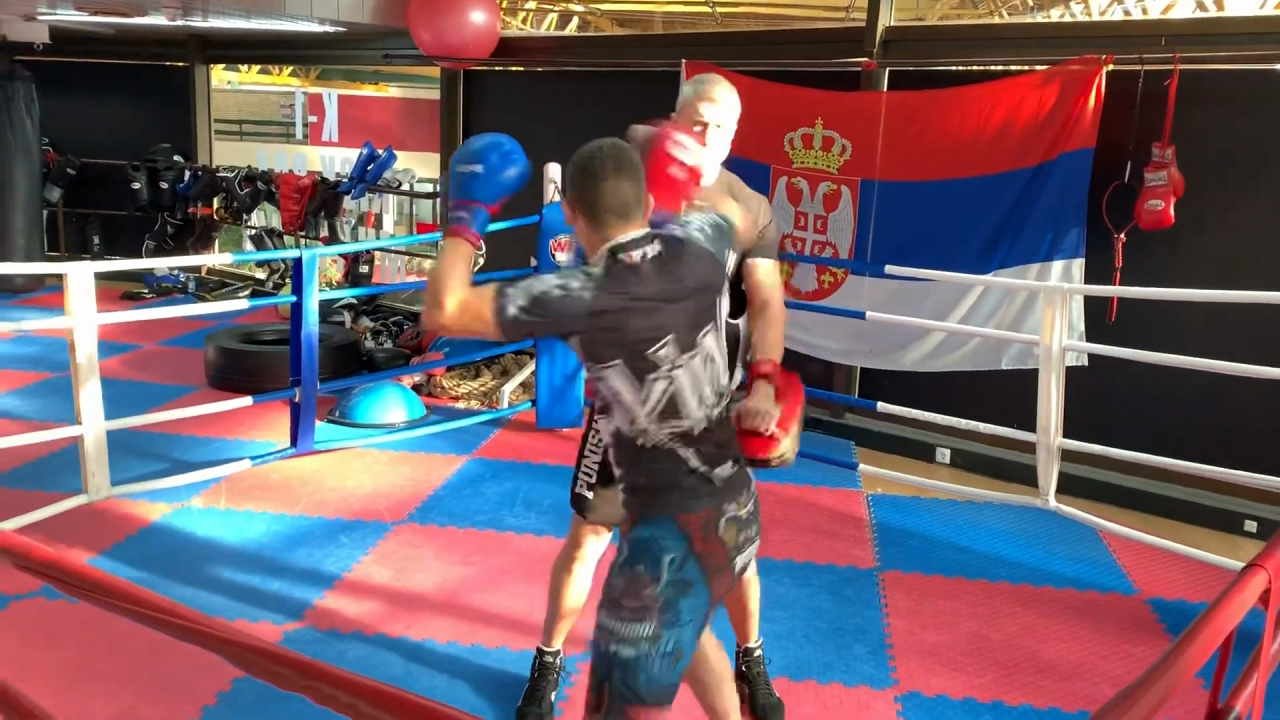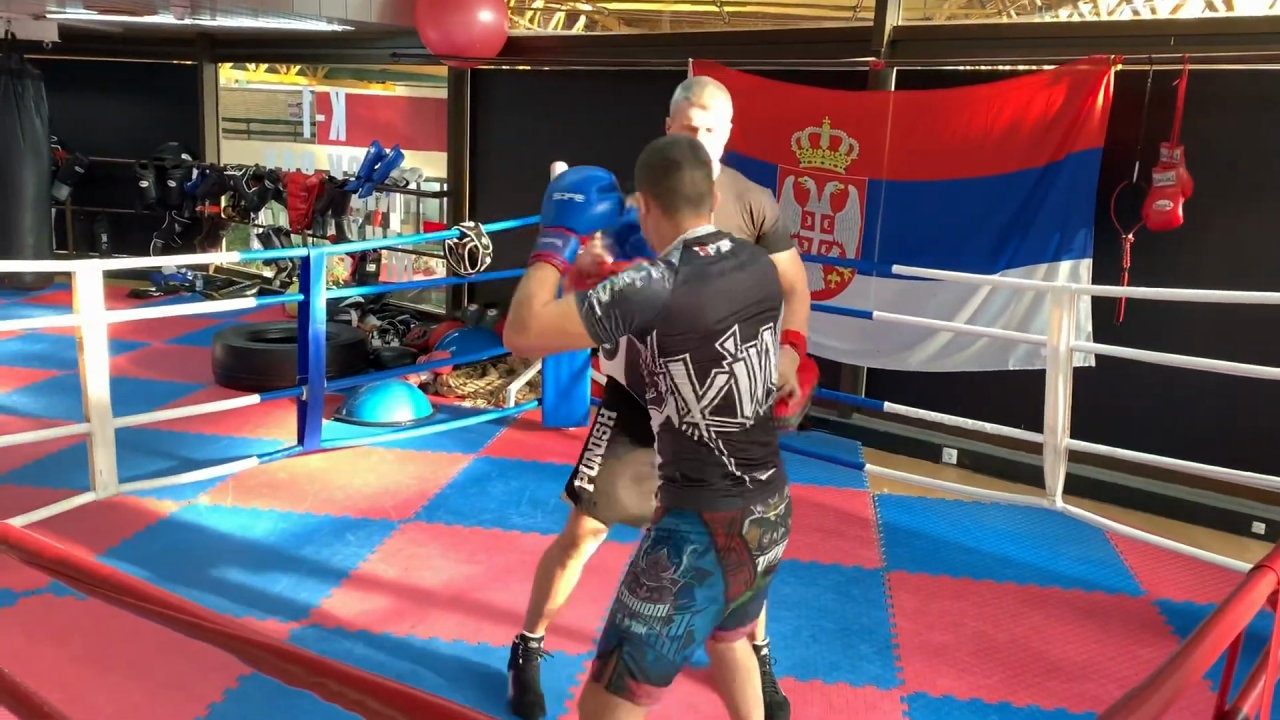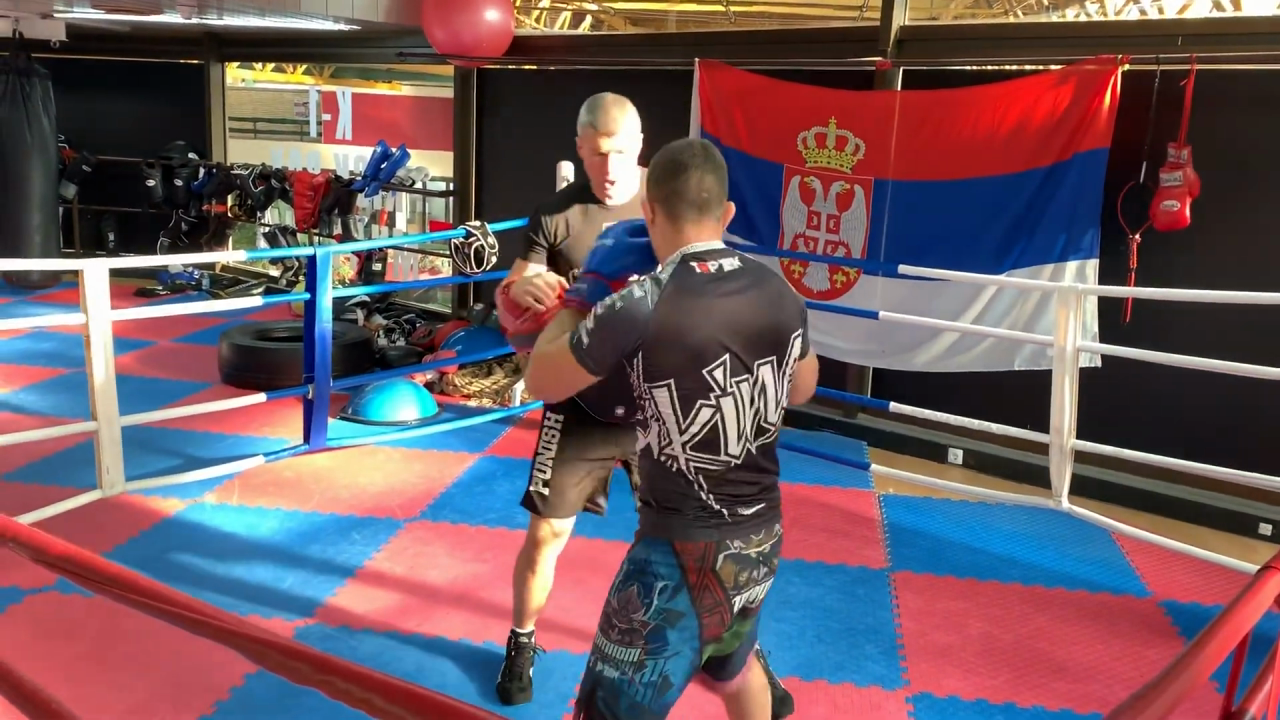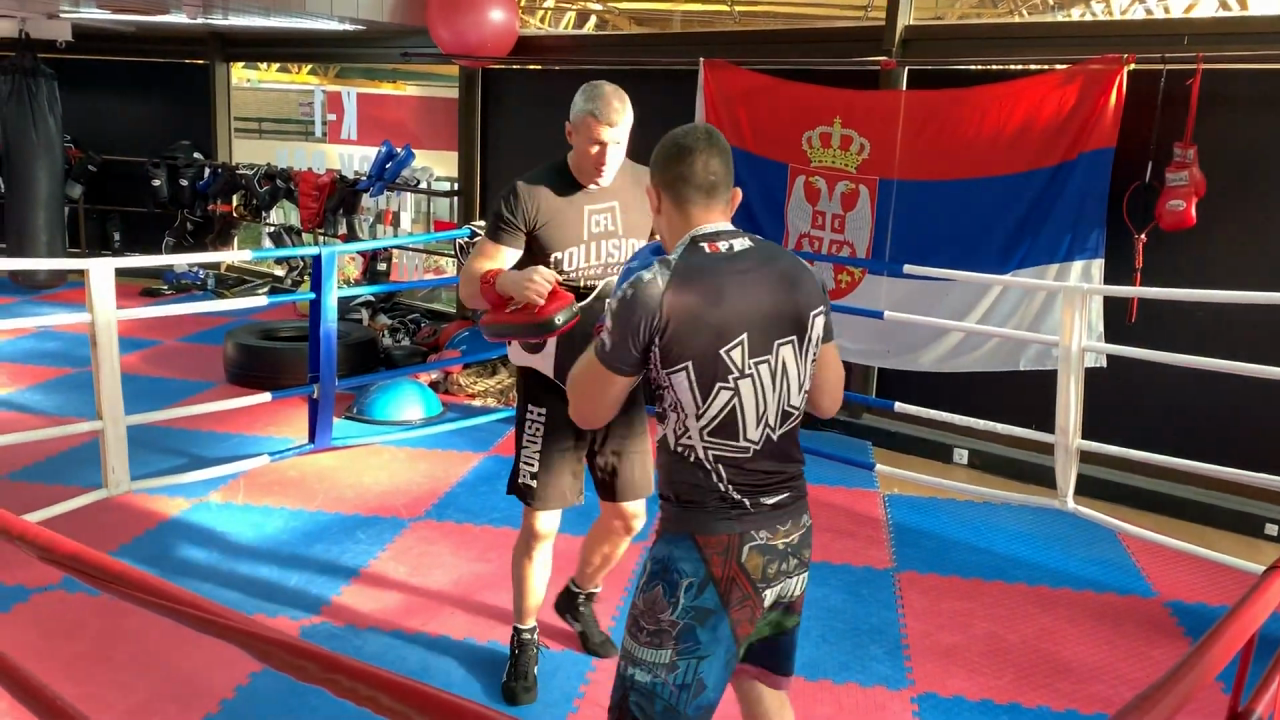
dt=0.3s
person 1, frame 1
left shoulder: (749, 207)
left elbow: (768, 306)
left wrist: (762, 386)
right knee: (586, 535)
left ankle: (750, 660)
right ankle: (548, 662)
person 1, frame 2
left shoulder: (754, 203)
left elbow: (794, 290)
left wrist: (786, 350)
right hip: (634, 399)
right knee: (582, 531)
left ankle: (755, 655)
right ankle: (527, 650)
person 1, frame 3
right shoulder: (556, 215)
right elbow: (513, 307)
right wrist: (518, 290)
right hip: (581, 402)
right knee: (546, 531)
right ankle: (521, 644)
person 1, frame 4
left shoulder: (644, 186)
right shoulder: (529, 195)
right elbow: (470, 287)
right wrist: (507, 282)
right hip: (552, 384)
left knee: (628, 513)
right knee: (540, 523)
left ankle: (578, 598)
right ankle: (524, 641)
person 2, frame 1
left shoulder: (577, 296)
right shoulder: (695, 248)
left elbow: (443, 313)
right elbow: (735, 217)
left wrist: (466, 213)
left hip: (673, 526)
right hip: (732, 507)
right knee: (683, 631)
person 2, frame 2
left shoulder: (652, 288)
right shoulder: (760, 266)
left elbow: (522, 335)
left wrist: (557, 237)
left hip: (702, 522)
right hip: (768, 508)
right knee: (725, 632)
person 2, frame 3
left shoulder: (640, 306)
right shoulder: (780, 295)
left elbow: (542, 382)
left wrist: (589, 285)
left hip: (681, 553)
right hip: (759, 538)
right knee: (729, 663)
person 2, frame 4
left shoulder: (652, 291)
right shoulder: (798, 277)
left elbow: (587, 411)
right elbow: (827, 401)
left hip: (708, 549)
right hip: (789, 534)
